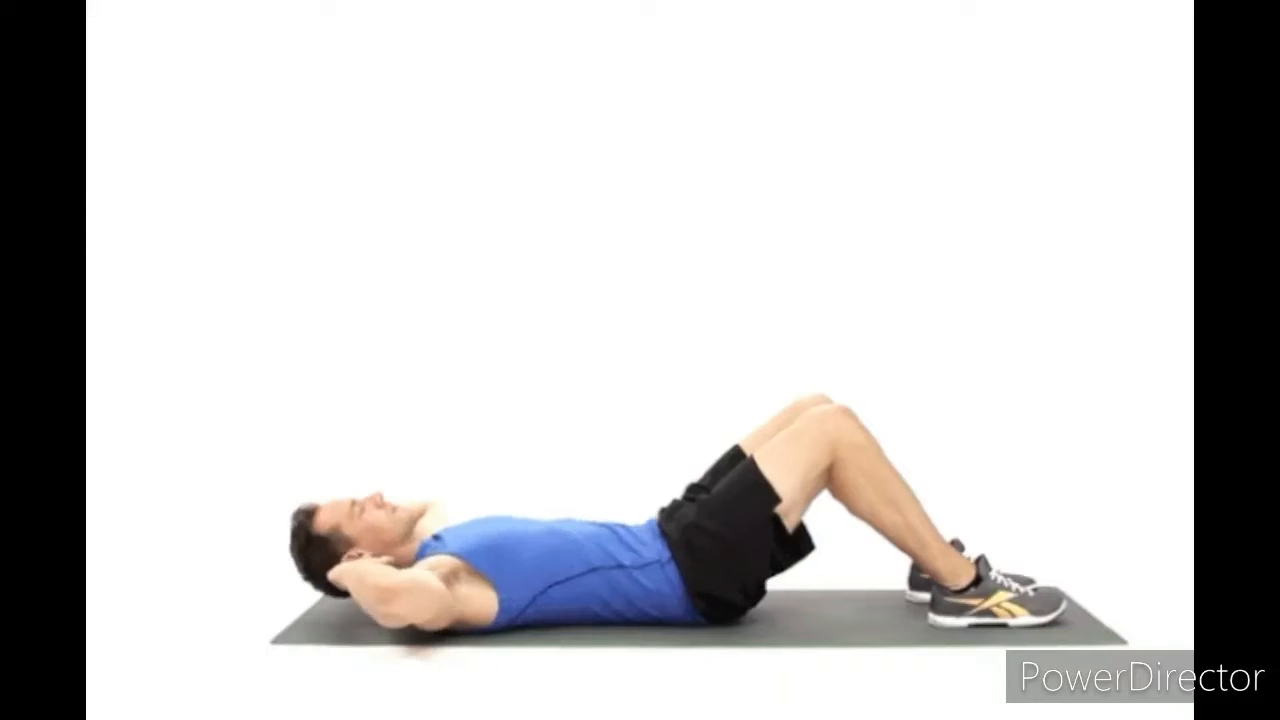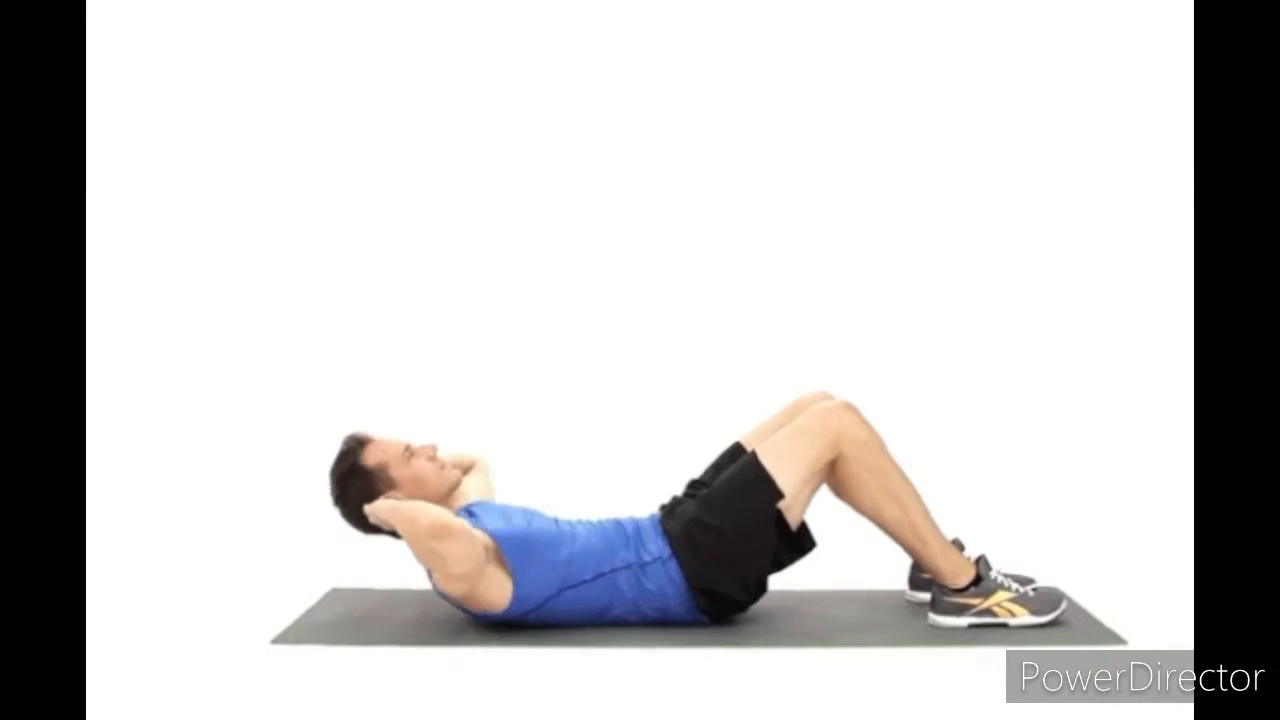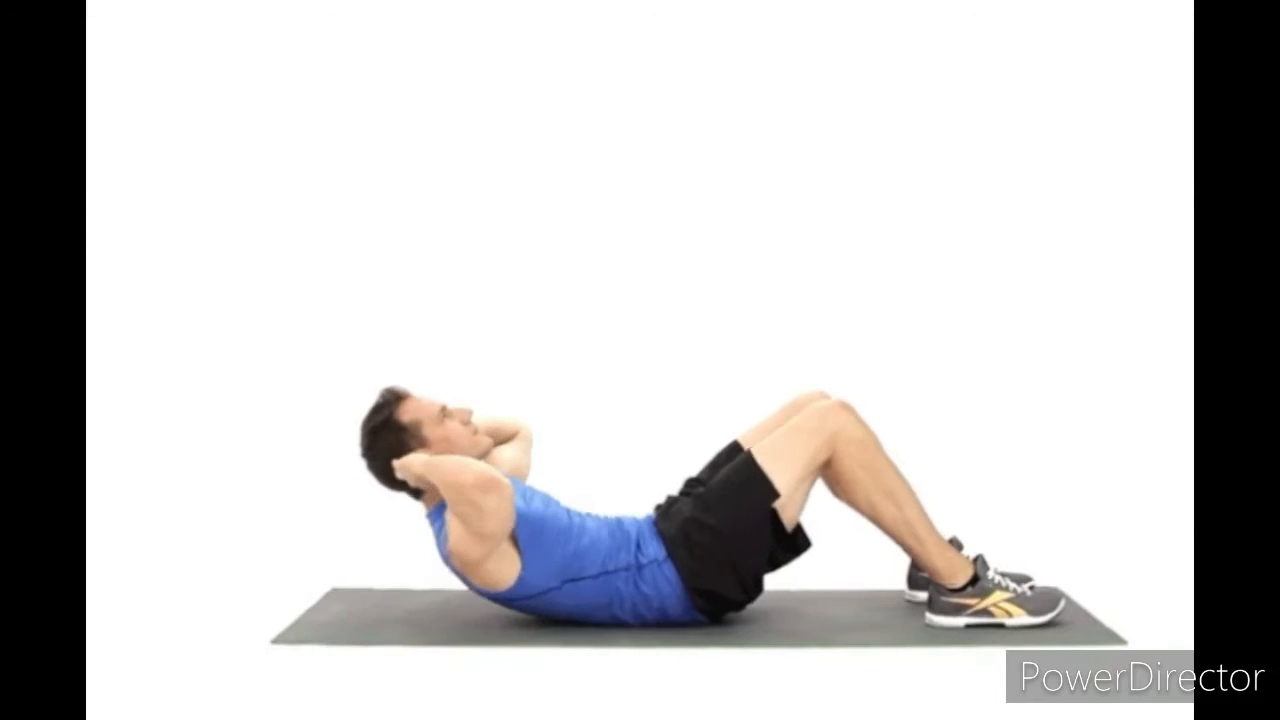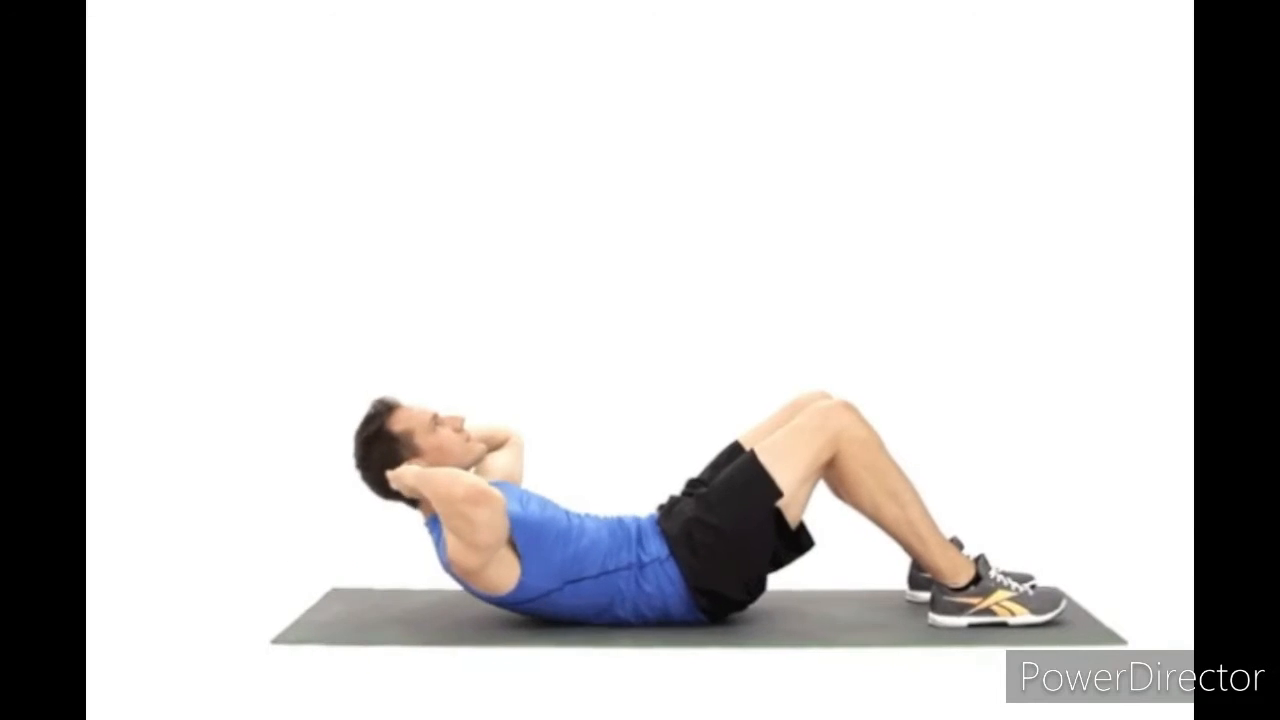
dt=0.3s
person 1, frame 1
left shoulder: (438, 551)
right shoulder: (436, 587)
left elbow: (425, 510)
right elbow: (400, 599)
left wrist: (386, 516)
right wrist: (356, 570)
left hip: (669, 542)
right hip: (693, 577)
left knee: (819, 410)
right knee: (832, 429)
left ankle: (940, 566)
right ankle: (965, 588)
person 1, frame 2
left shoulder: (467, 521)
right shoulder: (461, 568)
left elbow: (474, 463)
right elbow: (438, 529)
left wrist: (428, 467)
right wrist: (391, 508)
left hip: (672, 537)
right hip: (695, 574)
left knee: (820, 407)
right knee: (835, 425)
left ankle: (939, 566)
right ankle: (966, 589)
person 1, frame 3
left shoulder: (474, 498)
right shoulder: (469, 539)
left elbow: (518, 433)
right elbow: (487, 484)
left wrist: (461, 429)
right wrist: (424, 465)
left hip: (669, 538)
right hip: (690, 574)
left knee: (818, 408)
right knee: (832, 422)
left ankle: (939, 565)
right ankle: (963, 589)
person 1, frame 4
left shoulder: (475, 501)
right shoulder: (471, 548)
left elbow: (508, 438)
right elbow: (474, 494)
left wrist: (457, 442)
right wrist: (420, 473)
left hip: (672, 535)
right hip: (694, 573)
left knee: (819, 408)
right knee: (836, 424)
left ankle: (939, 566)
right ankle: (964, 586)
